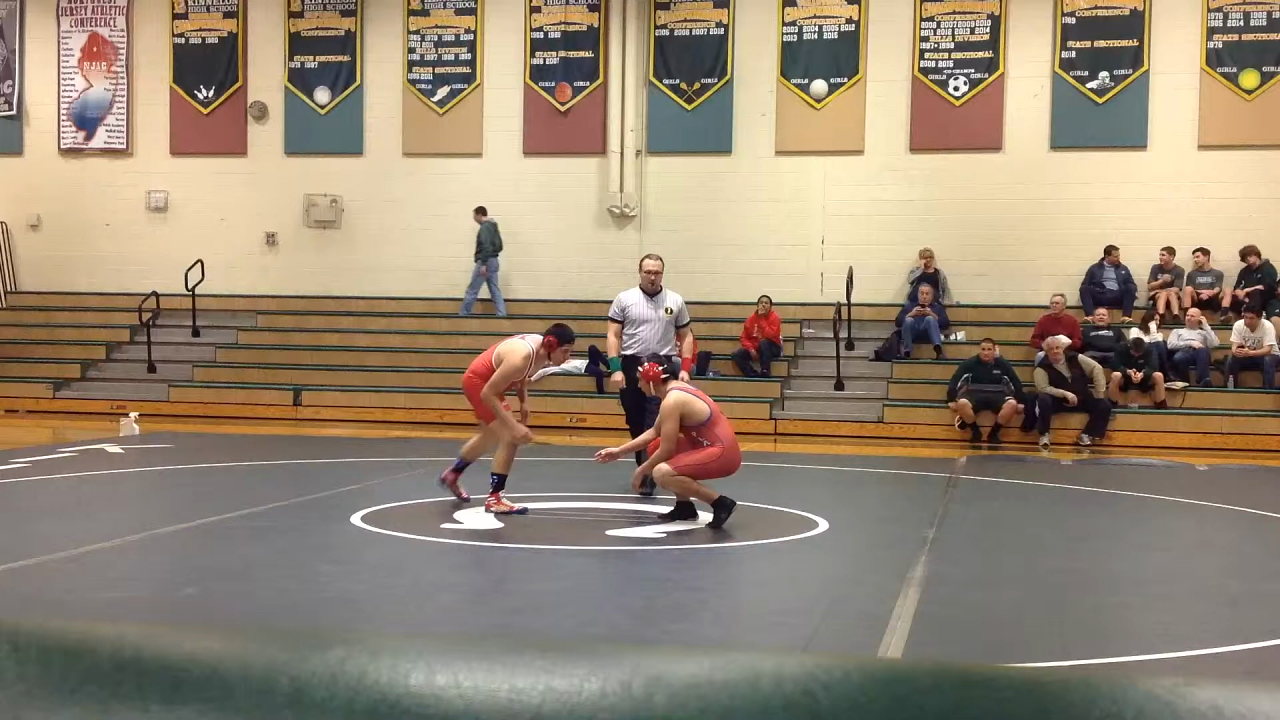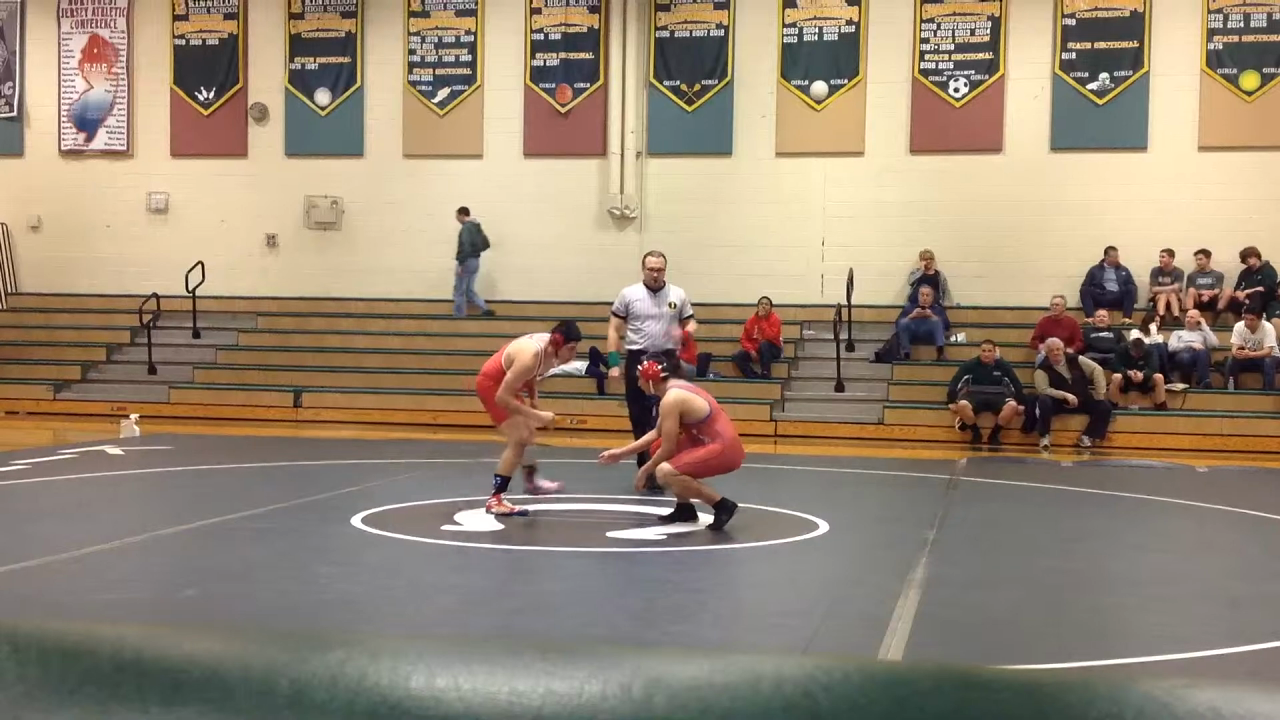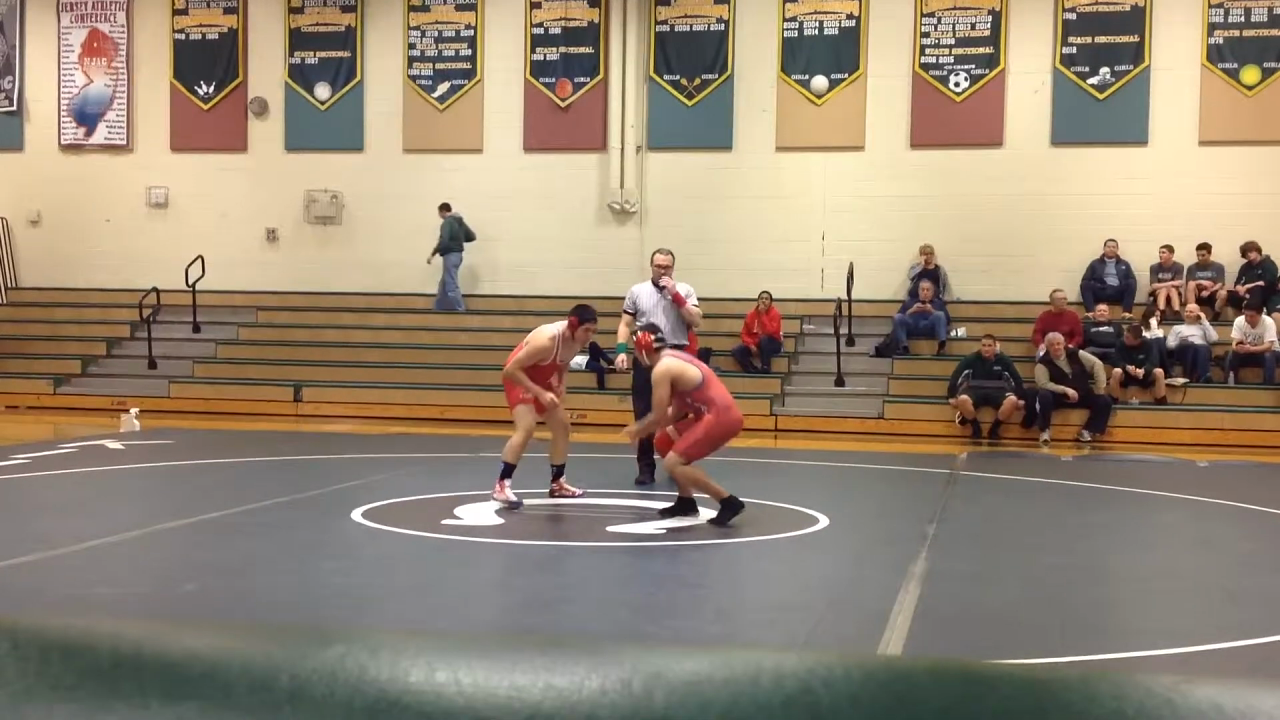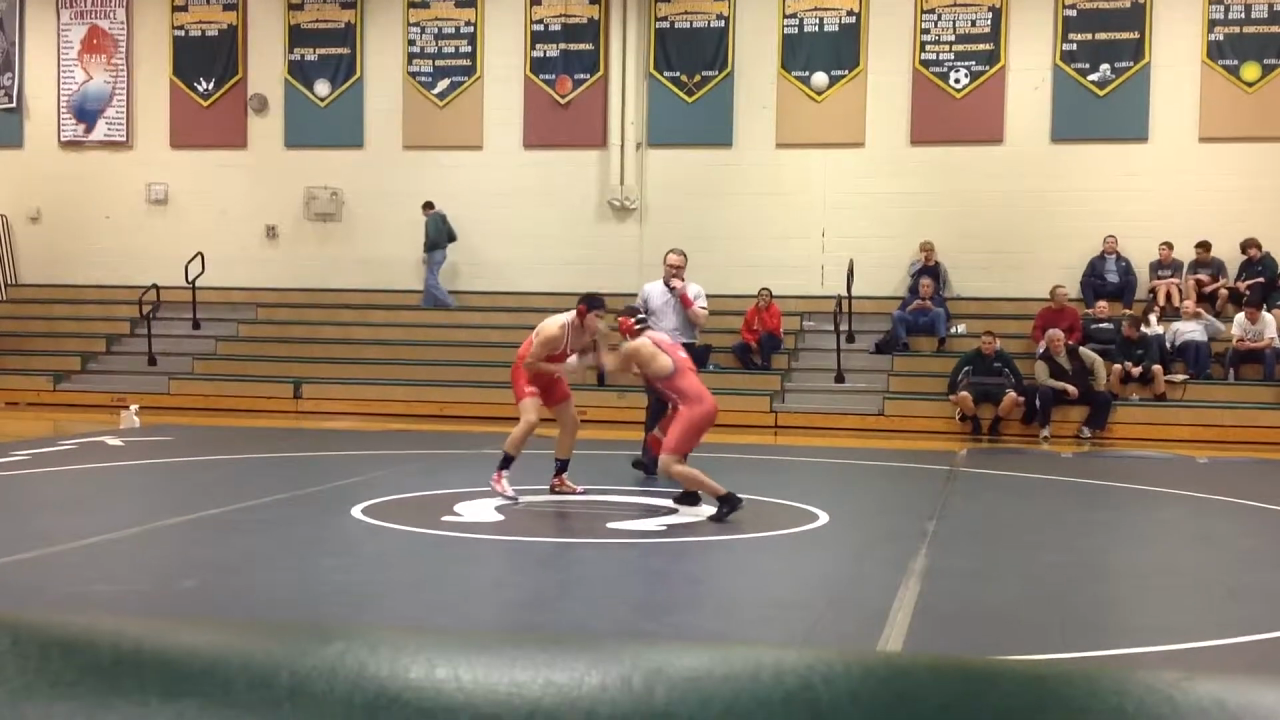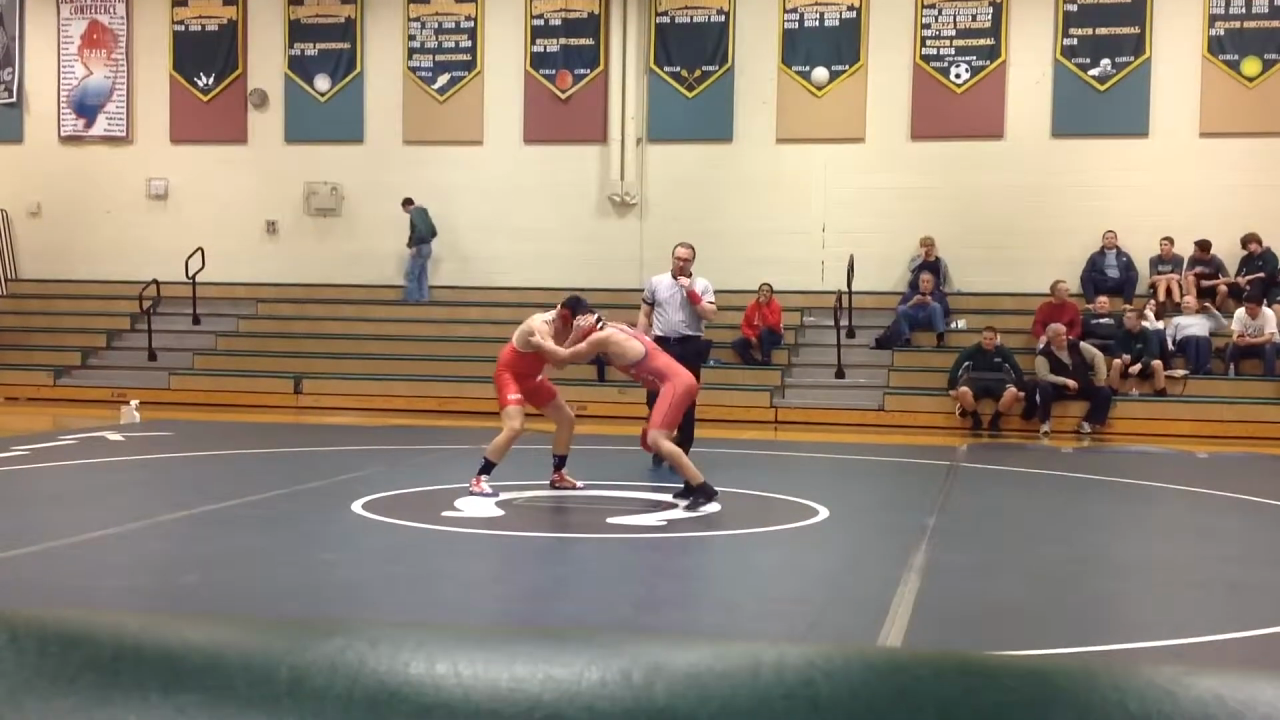
dt=0.3s
person 1, frame 1
left shoulder: (675, 301)
right shoulder: (624, 299)
left elbow: (686, 336)
right elbow: (613, 336)
left wrist: (686, 367)
right wrist: (615, 368)
right hip: (631, 366)
left knee: (654, 422)
right knee: (636, 424)
left ankle: (647, 478)
person 1, frame 2
left shoulder: (678, 295)
right shoulder: (628, 294)
left elbow: (692, 325)
right elbow: (614, 330)
left wrist: (684, 333)
right wrist: (613, 362)
left hip: (666, 360)
right hip: (637, 360)
right knee: (639, 419)
person 1, frame 3
left shoulder: (684, 290)
right shoulder: (637, 291)
left elbow: (696, 321)
right elbow: (625, 324)
left wrist: (676, 295)
right wrist: (621, 350)
right knee: (644, 414)
right ankle: (646, 469)
person 1, frame 4
left shoulder: (694, 291)
right shoulder: (648, 289)
left elbow: (701, 322)
left wrist: (683, 296)
left hip: (686, 354)
right knee: (655, 406)
right ankle: (648, 457)
person 1, frame 5
left shoulder: (702, 285)
right shoulder: (655, 282)
left elbow: (711, 314)
right elbow: (644, 315)
left wrist: (692, 292)
left hip: (690, 347)
right hip: (662, 345)
right knee: (656, 397)
left ankle: (682, 451)
person 2, frame 1
left shoulder: (541, 348)
right shoulder: (522, 357)
right elbow: (487, 394)
left wrist: (524, 401)
right wrist: (514, 425)
left hip: (487, 381)
right hip: (478, 382)
left knee: (489, 434)
right knee: (510, 437)
left ankle: (452, 474)
right ankle: (494, 498)
person 2, frame 2
left shoulder: (551, 348)
right shoulder: (530, 356)
right elbow: (502, 398)
left wrist: (533, 397)
right wrist: (537, 415)
left hip: (505, 383)
right hip: (491, 384)
left knee: (528, 432)
right knee: (519, 438)
left ankle: (532, 480)
right ankle: (496, 500)
person 2, frame 3
left shoulder: (578, 338)
right shoulder: (547, 340)
right elbow: (511, 369)
left wrist: (560, 383)
right wrist: (540, 393)
left hip: (540, 380)
right hip: (517, 377)
left knee: (562, 427)
right knee: (526, 426)
left ankle: (557, 483)
right ankle: (502, 485)
person 2, frame 4
left shoulder: (588, 329)
right shoulder: (556, 329)
left elbow: (585, 353)
right elbow: (531, 362)
left wrist: (591, 359)
right wrist: (564, 368)
left hip: (551, 374)
right hip: (528, 370)
left knee: (571, 423)
right knee: (530, 421)
left ankle: (559, 479)
right ankle: (500, 475)
person 2, frame 5
left shoulder: (560, 325)
right shoulder: (539, 325)
right wrist: (578, 333)
left hip: (532, 377)
right hip: (509, 375)
left knee: (567, 420)
right knee: (514, 427)
left ankle: (558, 475)
right ankle: (479, 479)
person 3, frame 1
left shoulder: (672, 401)
right shoulder: (675, 391)
left elbow: (667, 449)
right elbow: (654, 432)
left wrist: (641, 471)
right wrist: (619, 451)
left hip: (723, 454)
right hip: (715, 446)
left knee: (661, 473)
right knee: (654, 448)
left ankle: (720, 503)
right ankle: (684, 506)
person 3, frame 2
left shoulder: (671, 399)
right shoulder: (676, 390)
left elbow: (668, 448)
right elbow: (657, 433)
left wrist: (644, 471)
right wrist: (622, 452)
left hip: (725, 450)
right hip: (717, 443)
left knee: (664, 472)
right knee: (657, 449)
left ankle: (722, 505)
right ankle: (684, 508)
person 3, frame 3
left shoulder: (662, 369)
right shoulder: (675, 358)
left elbow: (659, 417)
right elbow: (679, 409)
left wrist: (638, 429)
right wrist: (645, 428)
left hip: (720, 417)
right hip: (718, 413)
left knee: (673, 463)
right knee: (665, 440)
left ankle: (729, 503)
right ankle: (686, 502)
person 3, frame 4
left shoulder: (635, 347)
right shoulder: (659, 338)
left elbow: (611, 367)
left hip: (694, 407)
right hip: (701, 403)
left knee: (668, 465)
right knee: (655, 441)
left ankle: (727, 499)
right ankle: (690, 493)
person 3, frame 5
left shoulder: (605, 338)
right shoulder: (612, 330)
left elbow: (564, 357)
left wrist: (539, 342)
left hip: (677, 383)
right hip: (676, 381)
left knee: (656, 439)
right knee: (651, 439)
left ankle: (703, 489)
right ankle: (692, 484)
